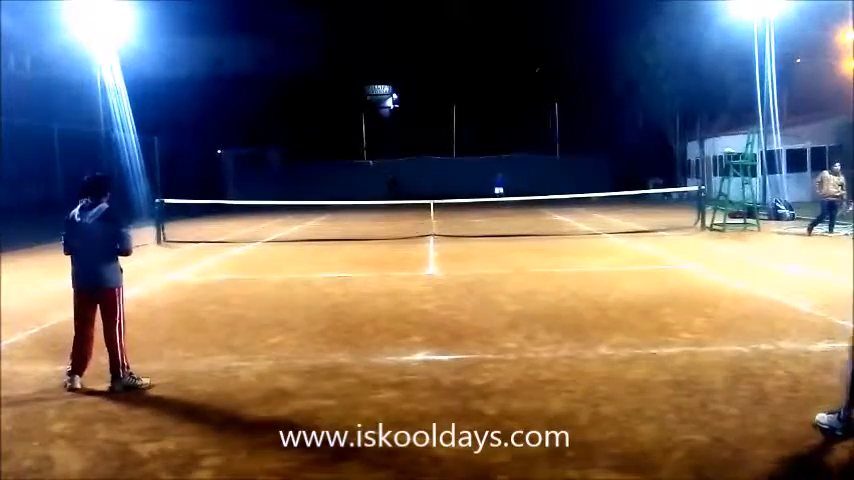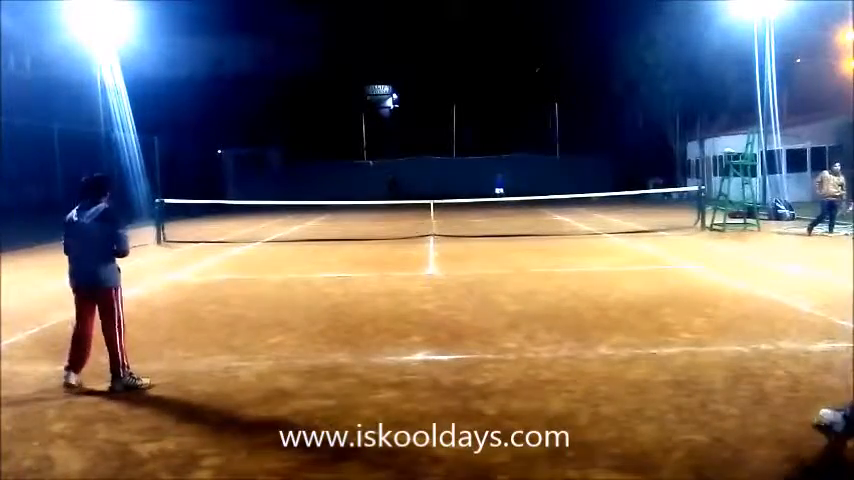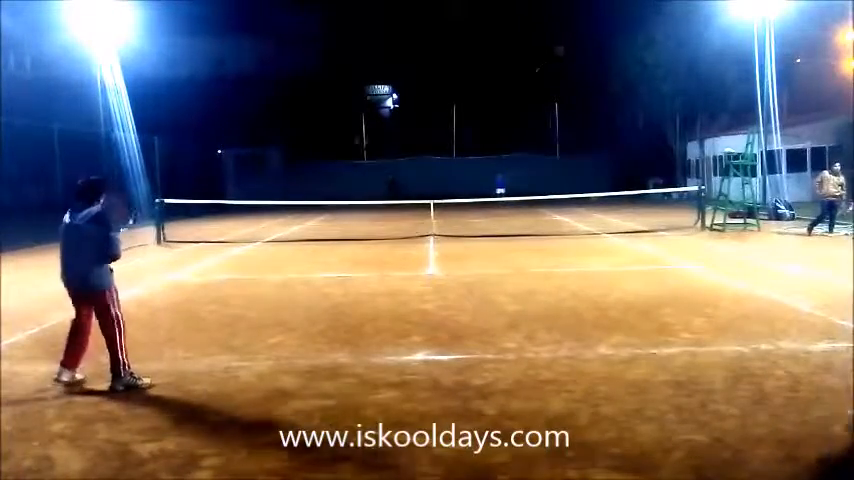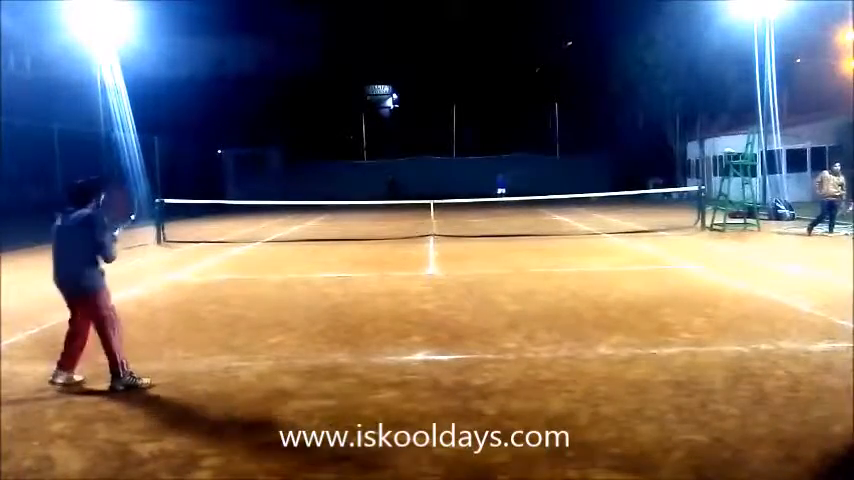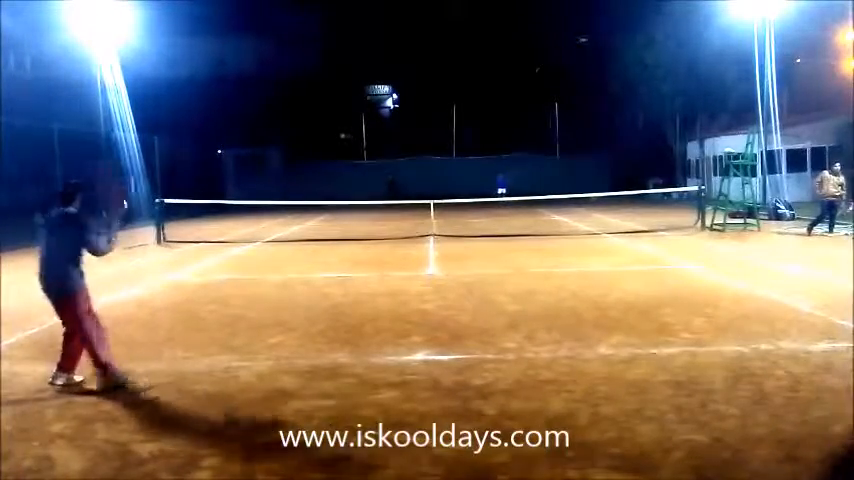
dt=0.1s
person 1, frame 1
left shoulder: (73, 216)
right shoulder: (111, 215)
left elbow: (67, 249)
right elbow: (126, 249)
left hip: (81, 281)
right hip: (107, 280)
left knee: (83, 328)
right knee: (113, 328)
left ankle: (74, 375)
right ankle: (120, 376)
person 1, frame 2
left shoulder: (72, 216)
right shoulder: (108, 215)
left elbow: (68, 248)
right elbow: (123, 251)
left hip: (79, 280)
right hip: (104, 280)
left knee: (83, 324)
right knee: (114, 327)
left ankle: (73, 371)
right ankle: (121, 376)
person 1, frame 3
left shoulder: (68, 218)
right shoulder: (101, 218)
left elbow: (68, 249)
right elbow: (115, 254)
left hip: (73, 281)
right hip: (97, 281)
left knee: (81, 322)
right knee: (113, 327)
left ankle: (67, 369)
right ankle: (121, 376)
person 1, frame 4
left shoulder: (62, 220)
right shoulder: (94, 220)
right elbow: (108, 256)
right wrist: (112, 239)
left hip: (65, 281)
right hip: (88, 282)
left knee: (79, 323)
right knee: (108, 326)
left ankle: (63, 371)
right ankle: (121, 376)
person 1, frame 5
left shoulder: (50, 219)
right shoulder: (77, 219)
right elbow: (98, 250)
left wrist: (102, 227)
right wrist: (111, 234)
left hip: (50, 281)
right hip: (69, 282)
left knee: (74, 326)
right knee: (89, 327)
left ankle: (64, 373)
right ankle: (109, 375)
